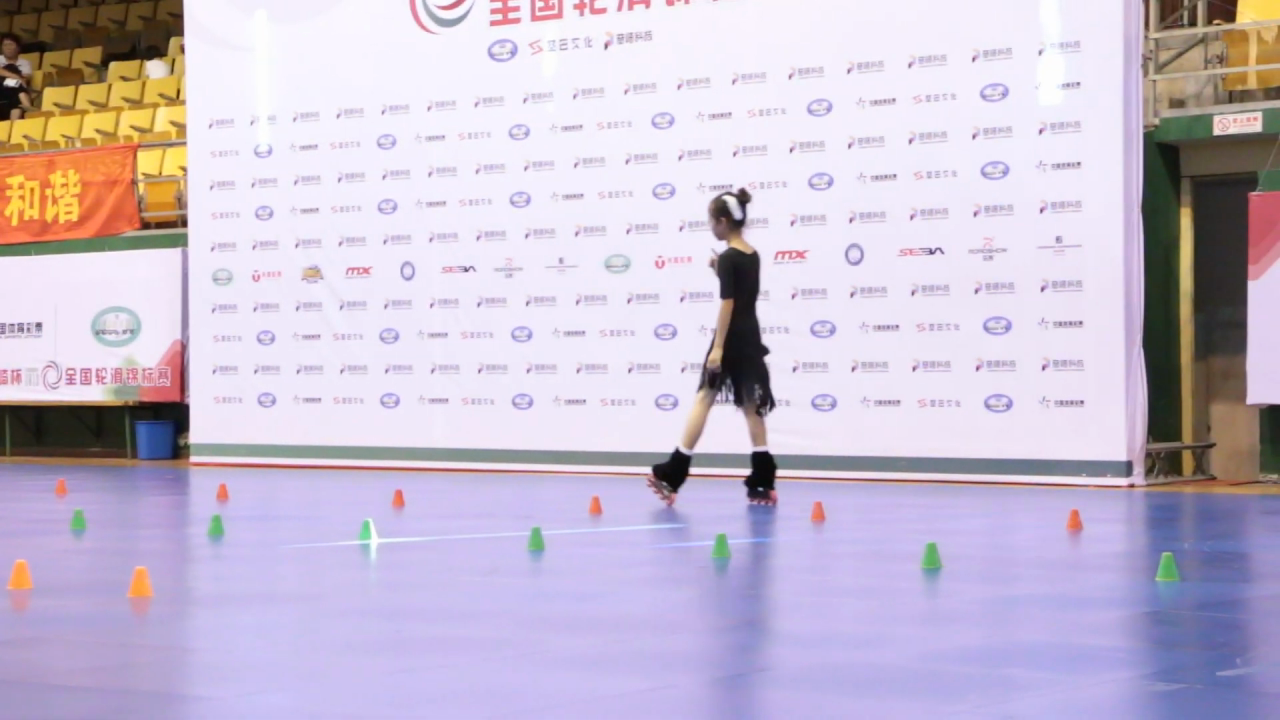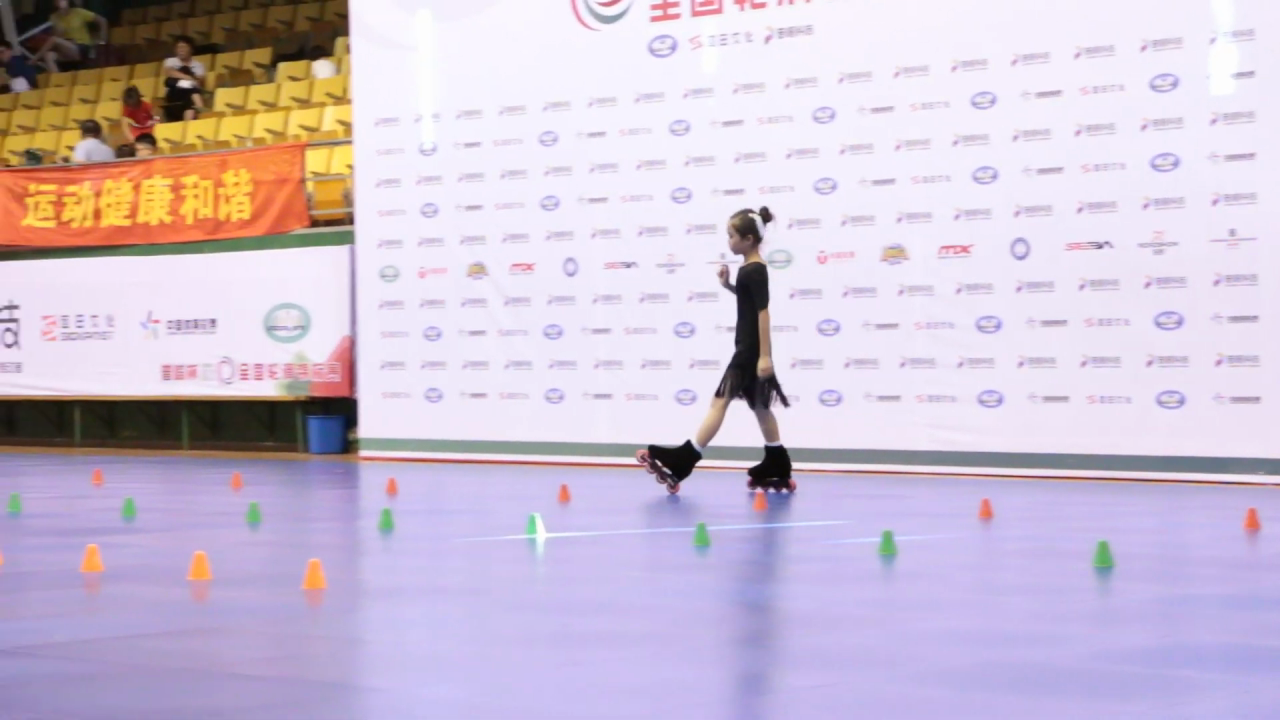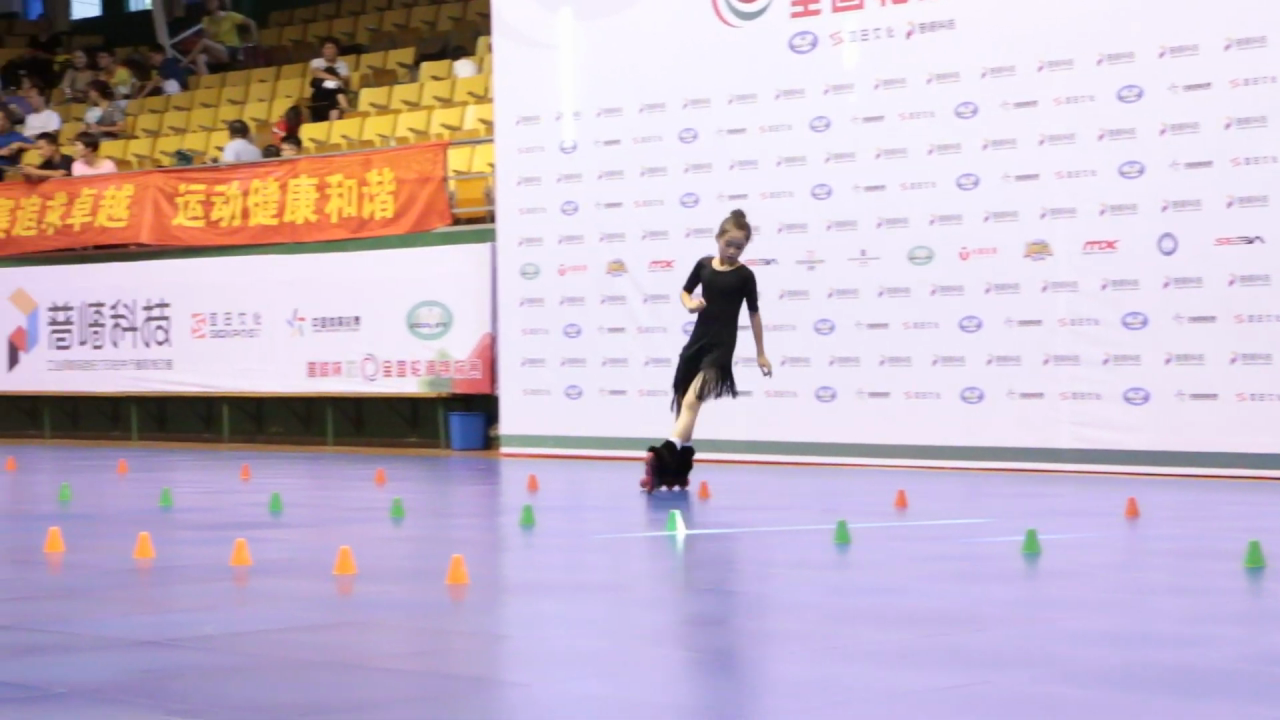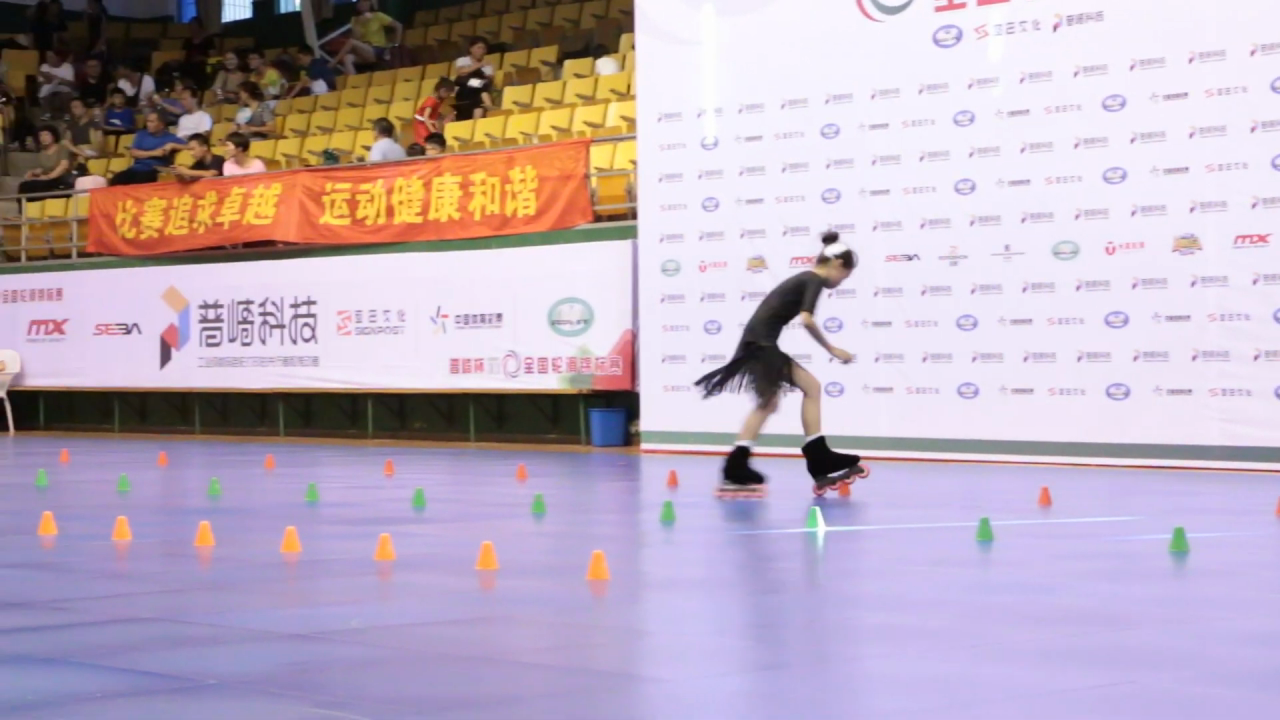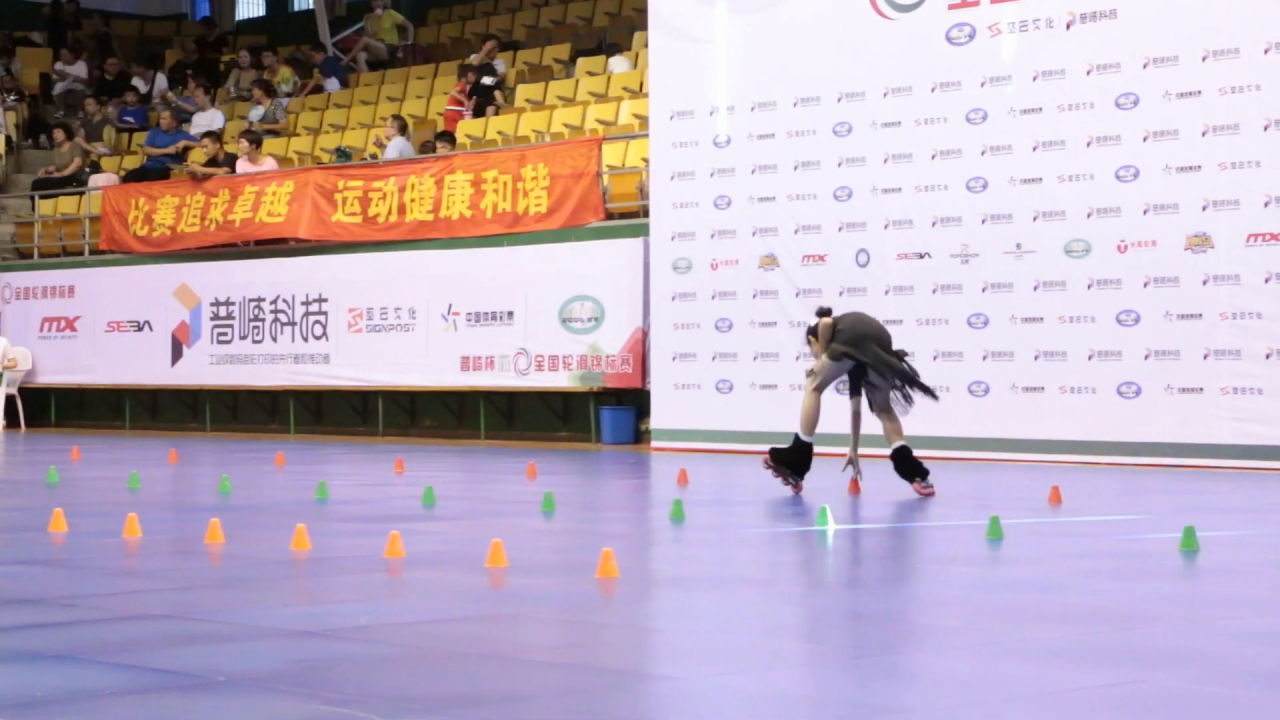
dt=0.5s
person 1, frame 1
left shoulder: (729, 257)
right shoulder: (753, 255)
left elbow: (727, 303)
left wrist: (717, 347)
left hip: (731, 339)
right hip: (750, 337)
left knee: (704, 400)
right knee: (751, 405)
left ankle: (673, 474)
right ankle: (763, 482)
person 1, frame 2
left shoulder: (754, 271)
right shoulder: (754, 267)
left elbow: (763, 313)
left wrist: (765, 355)
right wrist: (729, 286)
left hip: (751, 348)
right hip: (750, 347)
left knee: (719, 402)
right knee: (758, 403)
left ankle: (678, 463)
right ankle: (777, 470)
person 1, frame 3
left shoulder: (745, 275)
right shoulder: (703, 265)
left elbow: (754, 314)
right elbow: (685, 292)
left wrist: (760, 354)
right wrist: (690, 305)
left hip: (721, 347)
right hip: (698, 341)
left knee: (692, 400)
right knee: (682, 401)
left ankle: (667, 459)
right ankle: (676, 468)
person 1, frame 4
left shoulder: (804, 280)
right shoulder: (815, 281)
right elbow: (806, 319)
right wrist: (831, 348)
left hip: (763, 339)
right hip: (759, 337)
left knee: (811, 386)
right knee: (768, 400)
left ankle: (821, 461)
right ankle: (735, 470)
person 1, frame 5
left shoulder: (818, 329)
left elbow: (826, 322)
right elbow: (856, 405)
left wrist: (822, 357)
right wrist: (853, 449)
left hip: (852, 341)
right hip: (880, 341)
left knee: (814, 386)
right knee: (883, 409)
left ankle: (796, 459)
right ankle: (913, 471)
